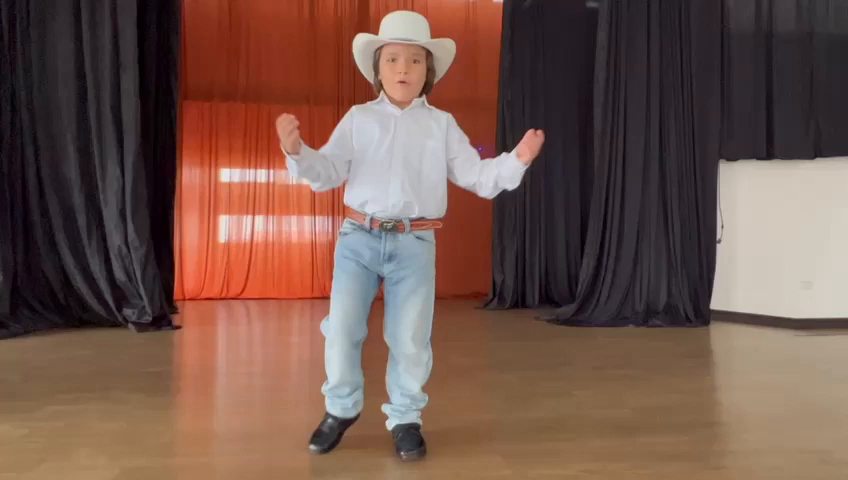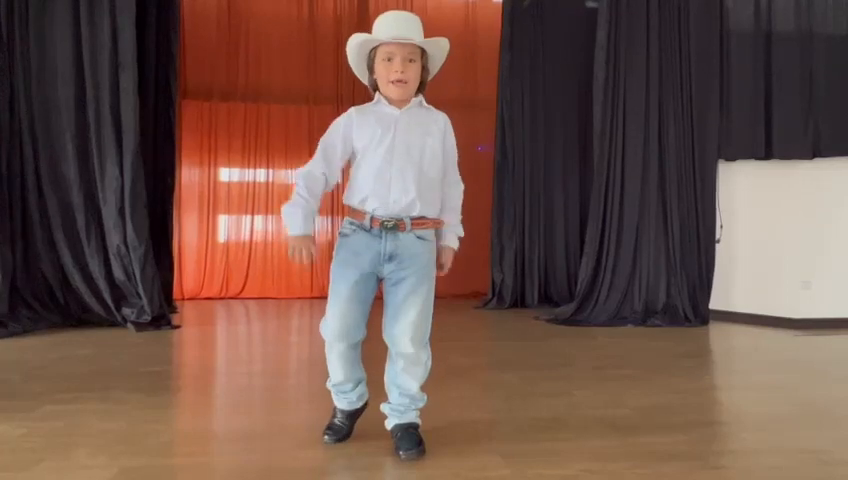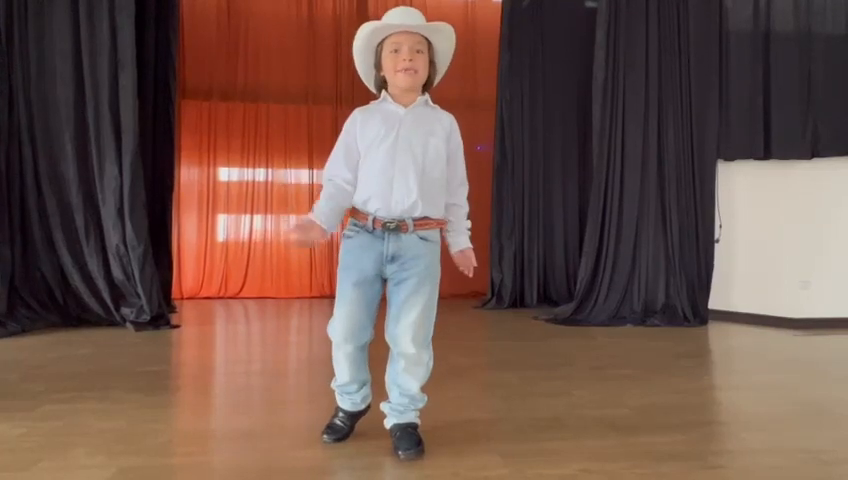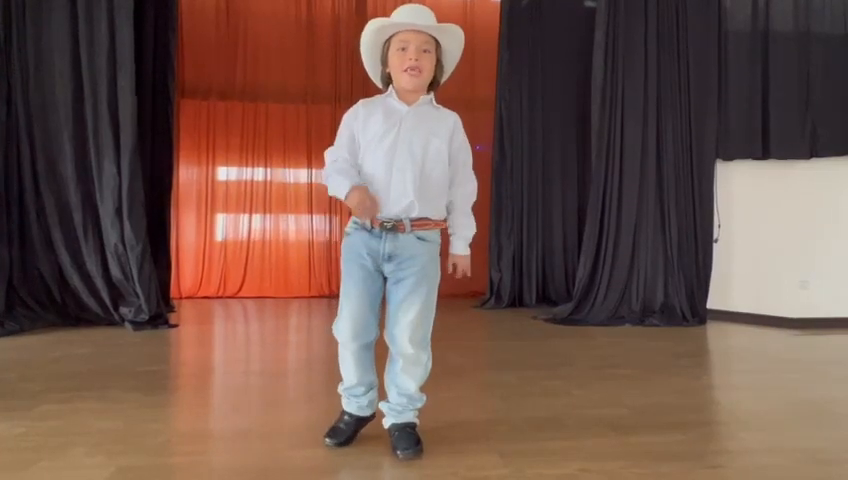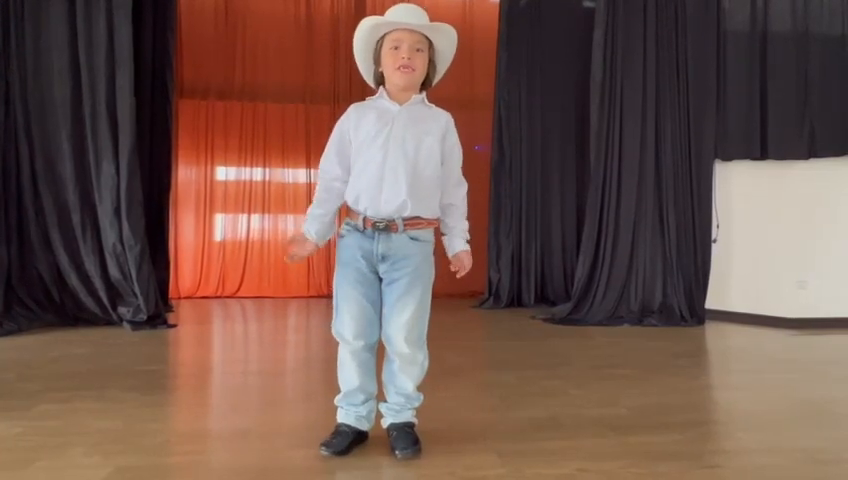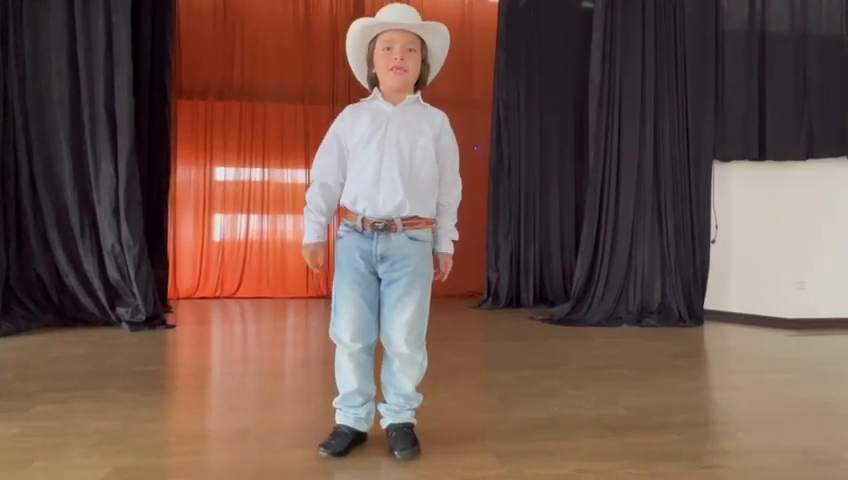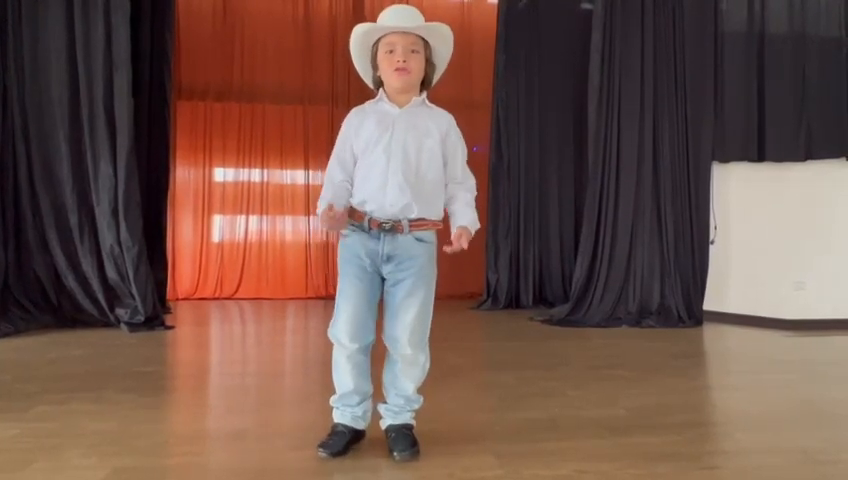
dt=0.4s
person 1, frame 1
left shoulder: (441, 124)
right shoulder: (358, 118)
left elbow: (475, 175)
right elbow: (326, 172)
left wrist: (517, 160)
right wrist: (296, 152)
left hip: (414, 242)
right hip: (359, 237)
left knee: (410, 339)
right knee: (341, 329)
left ankle: (405, 419)
right ankle: (341, 410)
person 1, frame 2
left shoulder: (438, 123)
right shoulder: (355, 121)
left elbow: (451, 189)
right elbow: (319, 170)
left wrist: (449, 241)
right wrist: (299, 223)
left hip: (415, 242)
right hip: (359, 236)
left knee: (410, 338)
right knee: (340, 329)
left ankle: (404, 418)
right ankle: (349, 403)
person 1, frame 3
left shoulder: (444, 123)
right shoulder: (362, 120)
left elbow: (455, 190)
right elbow: (339, 181)
left wrist: (460, 241)
right wrist: (320, 222)
left hip: (419, 243)
right hip: (363, 237)
left knee: (411, 339)
right knee: (347, 330)
left ankle: (403, 418)
right ankle: (352, 403)
person 1, frame 4
left shoulder: (447, 123)
right shoulder: (362, 114)
left elbow: (461, 189)
right elbow: (336, 164)
left wrist: (460, 244)
right wrist: (349, 189)
left hip: (418, 242)
right hip: (363, 236)
left knee: (409, 338)
right knee: (353, 332)
left ankle: (402, 419)
right ankle: (357, 407)
person 1, frame 5
left shoulder: (440, 122)
right shoulder: (356, 117)
left elbow: (453, 188)
right elbow: (333, 179)
left wrist: (457, 242)
right wrist: (314, 230)
left hip: (412, 242)
right hip: (356, 238)
left knee: (406, 338)
right knee: (353, 334)
left ankle: (401, 419)
right ankle: (354, 419)
person 1, frame 6
left shoulder: (435, 122)
right shoulder: (352, 118)
left elbow: (448, 189)
right elbow: (325, 179)
left wrist: (445, 244)
right wrist: (314, 233)
left hip: (410, 243)
right hip: (355, 239)
left knee: (405, 340)
right knee: (350, 335)
left ankle: (400, 420)
right ankle: (351, 420)
person 1, frame 7
left shoulder: (441, 123)
right shoulder: (357, 120)
left elbow: (459, 183)
right elbow: (338, 180)
left wrist: (465, 223)
right wrist: (330, 210)
left hip: (415, 243)
right hip: (360, 239)
left knee: (408, 340)
right knee: (349, 335)
left ankle: (400, 421)
right ankle: (350, 420)
